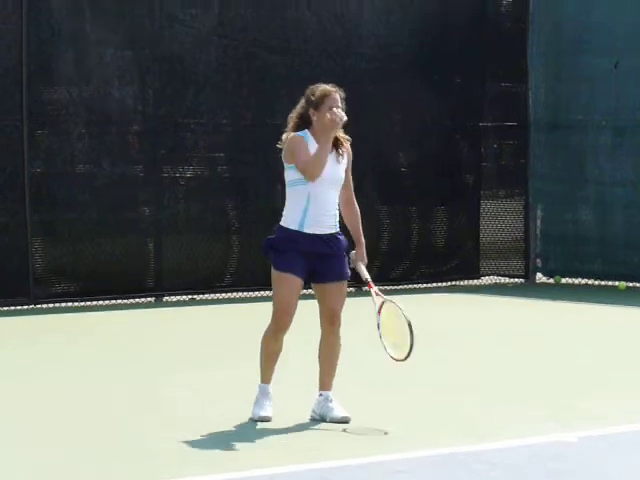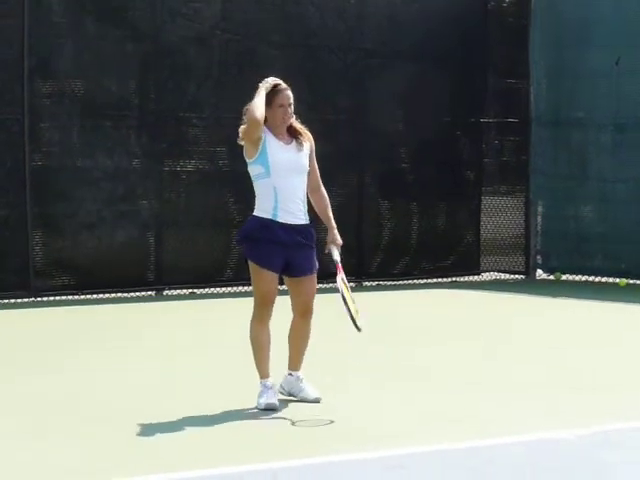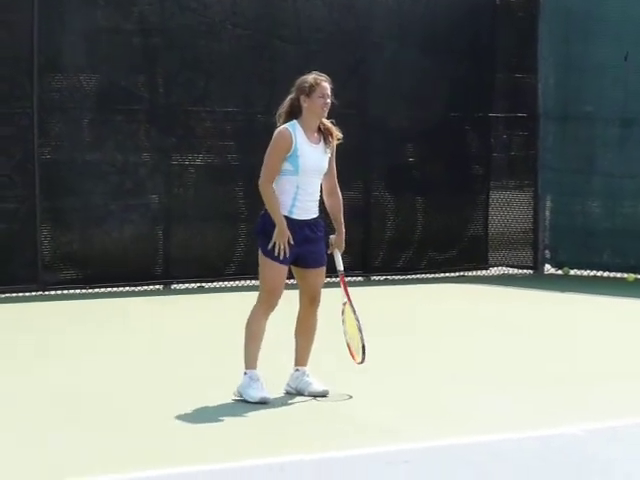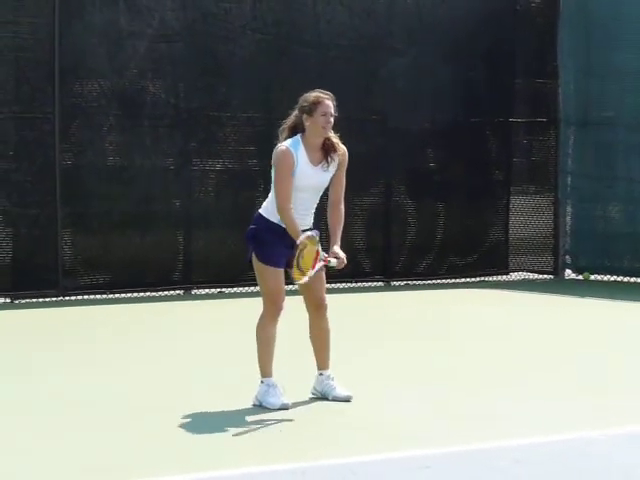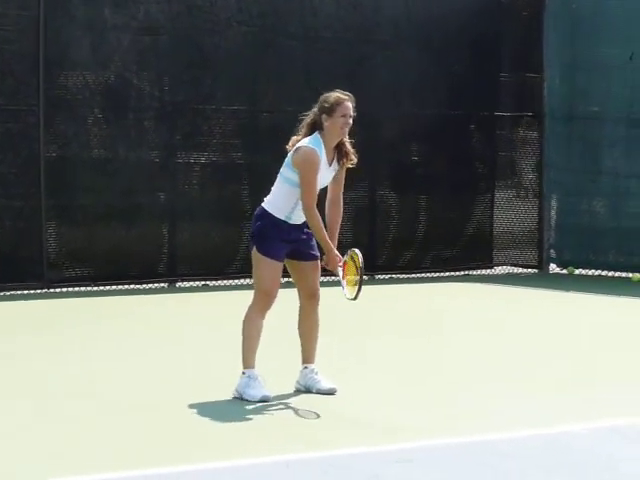
dt=1s
person 1, frame 1
left shoulder: (344, 149)
right shoulder: (296, 141)
left elbow: (347, 202)
right elbow: (311, 174)
left wrist: (360, 244)
right wrist: (327, 134)
left hip: (330, 243)
right hip: (293, 242)
left knee: (332, 322)
right knee: (281, 320)
left ankle: (325, 400)
right ankle: (264, 391)
person 1, frame 2
left shoulder: (304, 139)
right shoulder: (254, 138)
left elbow: (316, 189)
right elbow: (253, 118)
left wrist: (332, 228)
right wrist: (263, 87)
left hip: (301, 232)
right hip: (267, 231)
left knee: (305, 311)
right knee: (263, 309)
left ankle: (293, 378)
right ankle: (266, 386)
person 1, frame 3
left shoulder: (330, 138)
right shoulder: (286, 134)
left elbow: (331, 189)
right elbow: (265, 183)
left wrist: (340, 230)
right wrist: (280, 225)
left hip: (312, 226)
right hip: (281, 227)
left knee: (311, 301)
right knee: (268, 300)
left ankle: (300, 375)
right ankle: (249, 377)
person 1, frame 4
left shoulder: (339, 154)
right shoulder: (286, 152)
left elbow: (336, 204)
right elbow: (283, 208)
left wrist: (335, 244)
left hip: (305, 232)
right hip: (271, 231)
left knee: (319, 306)
right knee: (273, 307)
left ankle: (323, 378)
right ankle: (267, 385)
person 1, frame 5
left shoulder: (343, 153)
right shoulder: (308, 152)
left elbow: (334, 202)
right elbow: (310, 207)
left wrist: (334, 245)
right wrist: (329, 250)
left hip: (299, 228)
right hip: (272, 224)
left knee: (311, 298)
right knee: (264, 299)
left ankle: (308, 373)
right ankle: (248, 377)
